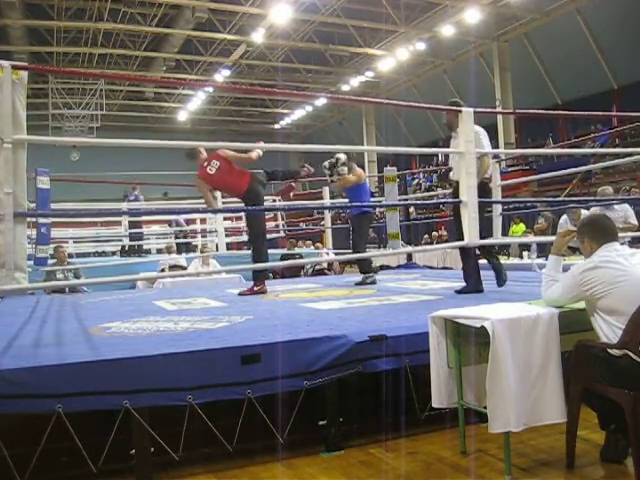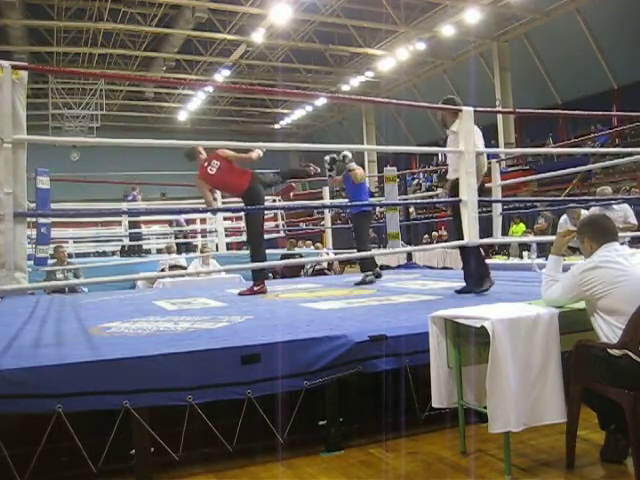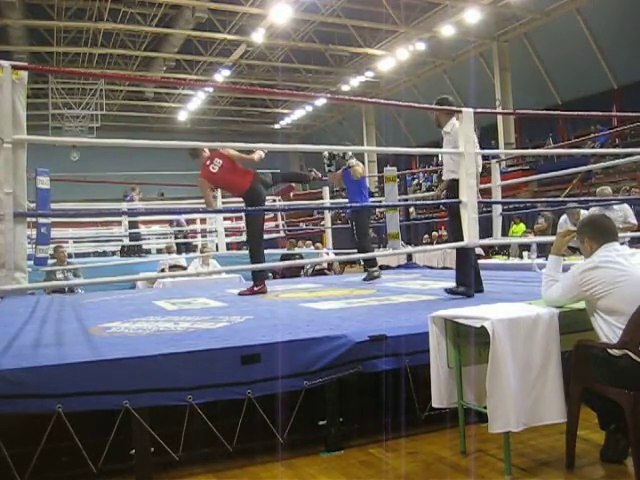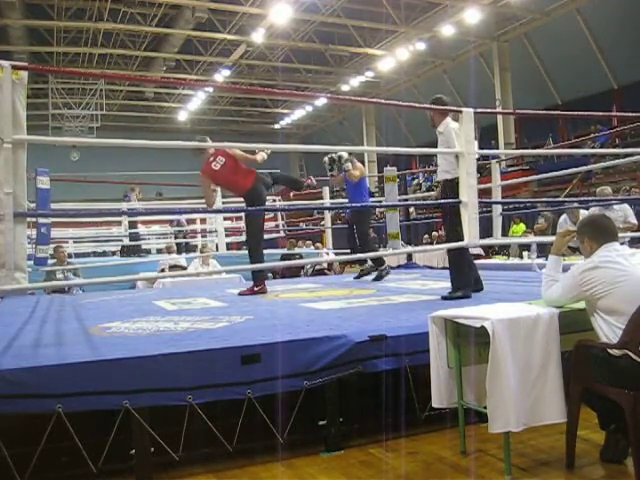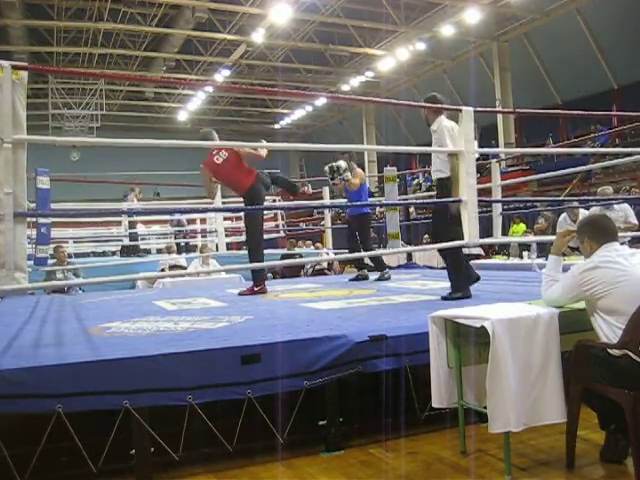
dt=0.1s
person 1, frame 1
left shoulder: (591, 267)
left elbow: (550, 297)
left wrist: (555, 253)
left knee: (565, 364)
right knee: (585, 357)
left ankle: (618, 426)
person 1, frame 2
left shoulder: (591, 267)
left elbow: (550, 297)
left wrist: (555, 253)
left knee: (565, 364)
right knee: (584, 357)
left ankle: (618, 426)
person 1, frame 3
left shoulder: (591, 267)
left elbow: (550, 297)
left wrist: (555, 254)
left knee: (565, 364)
right knee: (585, 356)
left ankle: (618, 426)
person 1, frame 4
left shoulder: (591, 267)
left elbow: (550, 297)
left wrist: (555, 254)
left knee: (565, 364)
right knee: (584, 357)
left ankle: (618, 426)
person 1, frame 5
left shoulder: (591, 268)
left elbow: (550, 297)
left wrist: (555, 254)
left knee: (565, 364)
right knee: (585, 356)
left ankle: (618, 426)
person 2, frame 1
left shoulder: (475, 132)
right shoulder: (454, 139)
left elbow: (484, 160)
left wrist: (474, 184)
right wrist: (453, 191)
left hip: (476, 188)
right hip: (460, 189)
left knee: (476, 234)
right knee: (462, 237)
left ankle: (498, 268)
right ankle: (473, 282)
person 2, frame 2
right shoulder: (451, 135)
left elbow: (479, 160)
left wrist: (475, 186)
right wrist: (447, 189)
right hip: (457, 188)
left knee: (467, 234)
right knee: (461, 236)
left ankle: (483, 276)
right ankle: (473, 282)
person 2, frame 3
left shoulder: (458, 130)
right shoulder: (447, 133)
left elbow: (472, 161)
right wrist: (441, 187)
left hip: (462, 188)
right hip: (454, 189)
left knee: (460, 237)
right knee: (459, 237)
left ankle: (465, 284)
right ankle: (474, 282)
person 2, frame 4
left shoulder: (452, 129)
right shoulder: (443, 133)
right wrist: (440, 189)
left hip: (457, 187)
right hip: (449, 188)
left knee: (455, 238)
right knee: (455, 238)
left ankle: (462, 287)
right ankle: (473, 281)
person 2, frame 5
left shoulder: (445, 127)
right shoulder: (439, 129)
left elbow: (455, 160)
left wrist: (454, 194)
left hip: (450, 187)
right hip: (444, 186)
left knee: (448, 237)
right knee: (438, 235)
left ankle: (461, 287)
right ankle: (468, 275)
person 3, frame 1
left shoulder: (200, 179)
right shoulder: (219, 154)
left elbow: (212, 207)
right elbow: (249, 158)
left wrist: (210, 193)
right wrist: (257, 151)
left hip: (250, 196)
right hip: (255, 179)
left knee: (257, 239)
right knee: (268, 174)
left ankle: (259, 283)
right ankle: (300, 173)
person 3, frame 2
left shoulder: (201, 179)
right shoulder: (220, 154)
left elbow: (211, 206)
right elbow: (249, 158)
left wrist: (210, 194)
right wrist: (258, 152)
left hip: (251, 196)
right hip: (256, 180)
left knee: (255, 239)
right knee: (275, 176)
left ankle: (259, 284)
right ankle: (307, 171)
person 3, frame 3
left shoulder: (203, 177)
right shoulder: (222, 152)
left elbow: (211, 205)
right elbow: (251, 159)
left wrist: (210, 193)
right wrist: (260, 153)
left hip: (251, 197)
right hip: (258, 181)
left knee: (254, 240)
right knee: (277, 177)
left ankle: (259, 284)
right ankle: (309, 176)
person 3, frame 4
left shoulder: (205, 174)
right shoulder: (226, 151)
left elbow: (210, 204)
right elbow: (255, 160)
left wrist: (211, 191)
right wrist: (263, 154)
left hip: (253, 197)
right hip: (260, 180)
left knee: (254, 240)
right knee: (276, 177)
left ankle: (259, 284)
right ankle: (304, 183)
person 3, frame 5
left shoulder: (206, 166)
right shoulder: (231, 147)
left elbow: (212, 196)
right elbow: (259, 155)
left wrist: (214, 183)
right wrist: (264, 149)
left hip: (251, 195)
right hip: (260, 180)
left knee: (254, 239)
right knee: (274, 178)
left ankle: (259, 284)
right ankle: (298, 190)
person 4, frame 1
left shoulder: (357, 172)
right shoulder: (347, 173)
left elbow: (345, 184)
right elbow: (337, 188)
left wrist: (341, 167)
right wrist: (330, 172)
left hip: (363, 213)
right hip: (357, 213)
left knee: (358, 245)
right knee: (357, 244)
left ankle: (369, 276)
right ankle: (369, 268)
person 4, frame 2
left shoulder: (357, 170)
right shoulder: (346, 173)
left elbow: (357, 179)
right elbow: (333, 183)
left wrist: (349, 163)
right wrist: (330, 168)
left hip: (362, 212)
right hip: (357, 212)
left knee: (362, 243)
right knee: (361, 243)
left ankle: (368, 275)
right ankle: (374, 270)
person 4, frame 3
left shoulder: (358, 165)
right shoulder: (345, 169)
left elbow: (356, 174)
right elbow: (332, 179)
left wrist: (349, 159)
left hip: (361, 208)
right hip: (355, 209)
left knee: (363, 239)
right knee: (359, 240)
left ankle: (374, 270)
right ankle: (372, 268)
person 4, frame 4
left shoulder: (357, 166)
right shoulder: (347, 171)
left elbow: (353, 179)
right elbow: (334, 182)
left wrist: (345, 163)
right wrist: (330, 168)
left hip: (361, 209)
right hip: (354, 209)
left knee: (364, 241)
right knee: (353, 241)
left ankle: (382, 267)
right ankle: (366, 266)
person 4, frame 5
left shoulder: (357, 172)
right shoulder: (348, 173)
left elbow: (353, 186)
right elbow: (338, 188)
left wrist: (344, 172)
right wrist: (332, 175)
left hip: (362, 214)
right hip: (353, 214)
left knee: (367, 246)
right knee: (352, 246)
left ankle: (384, 271)
right ankle: (362, 272)
